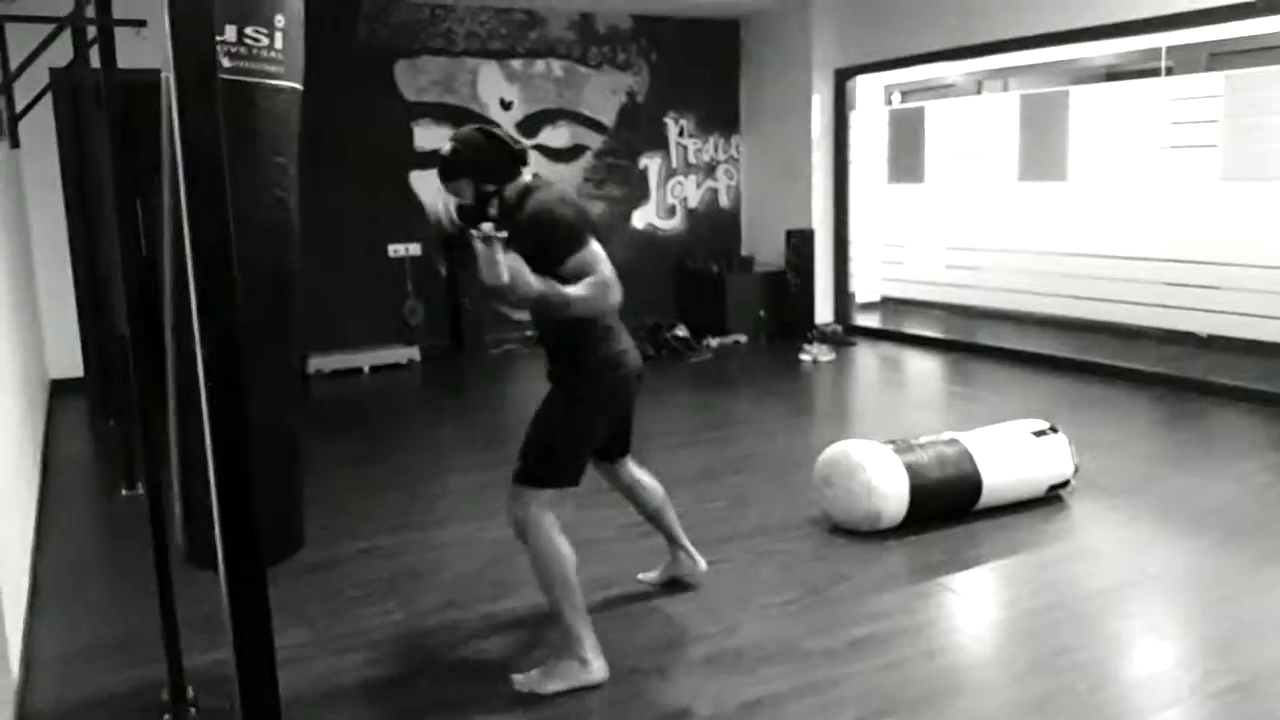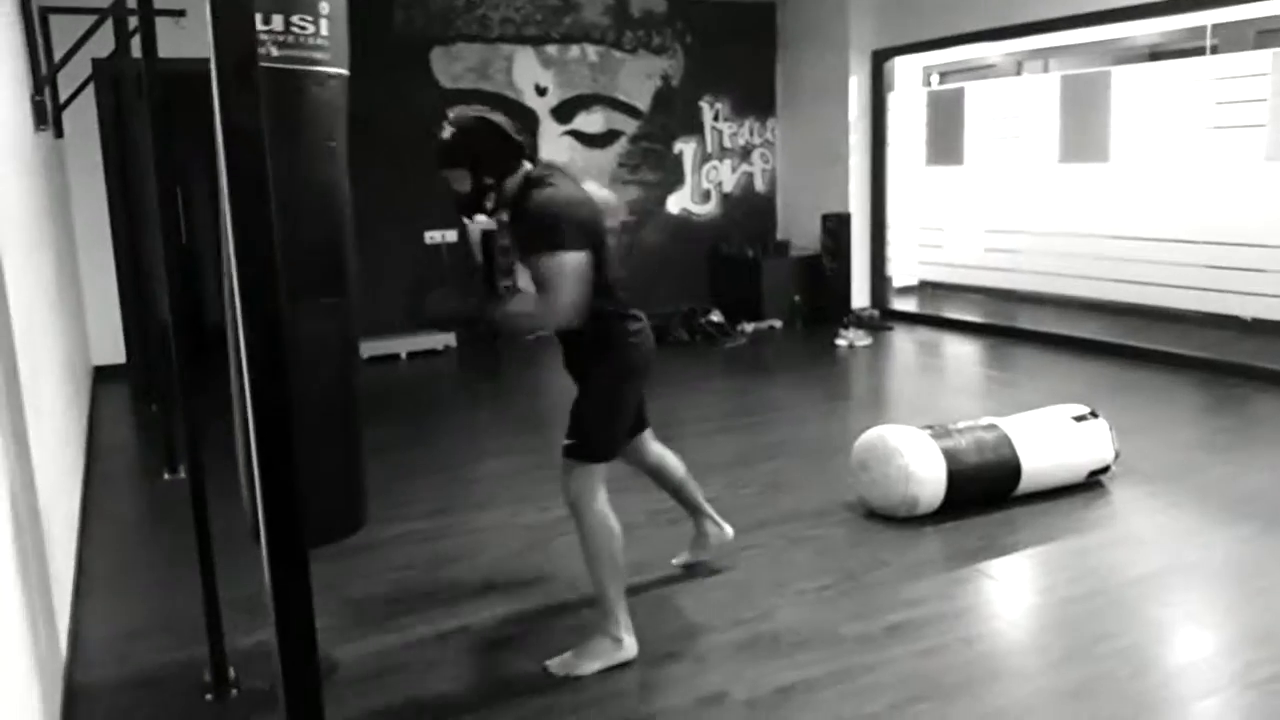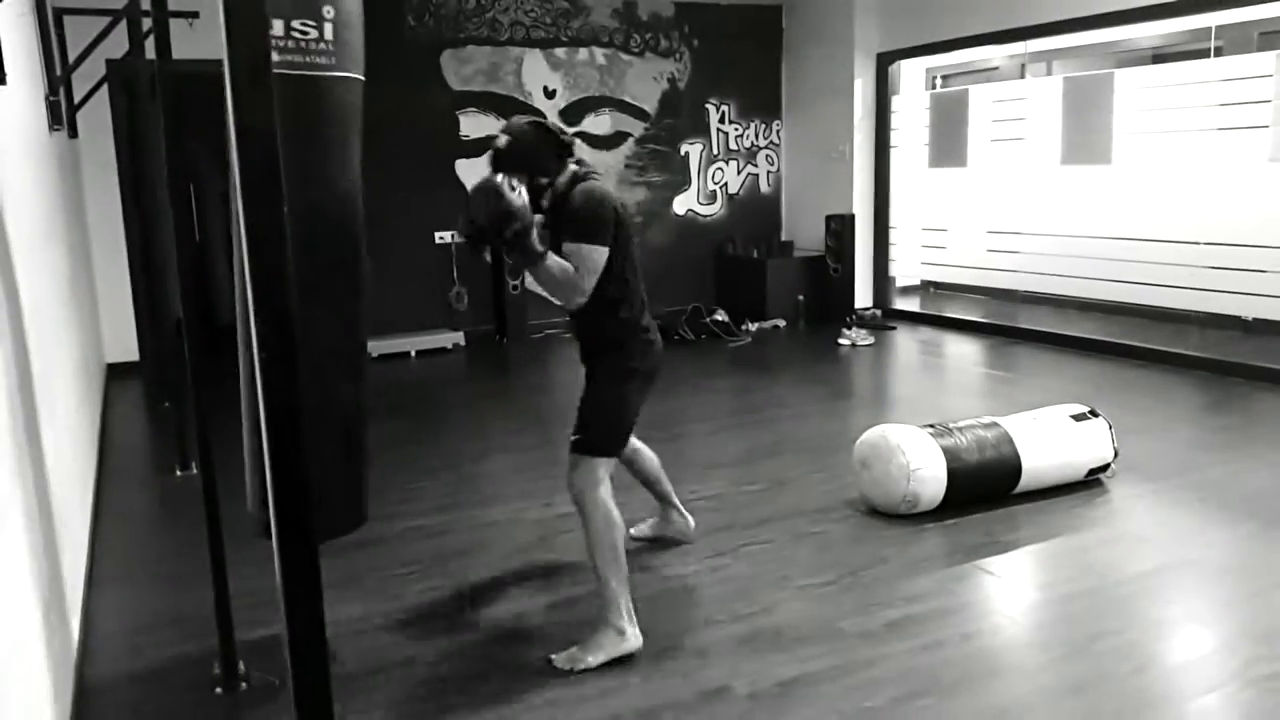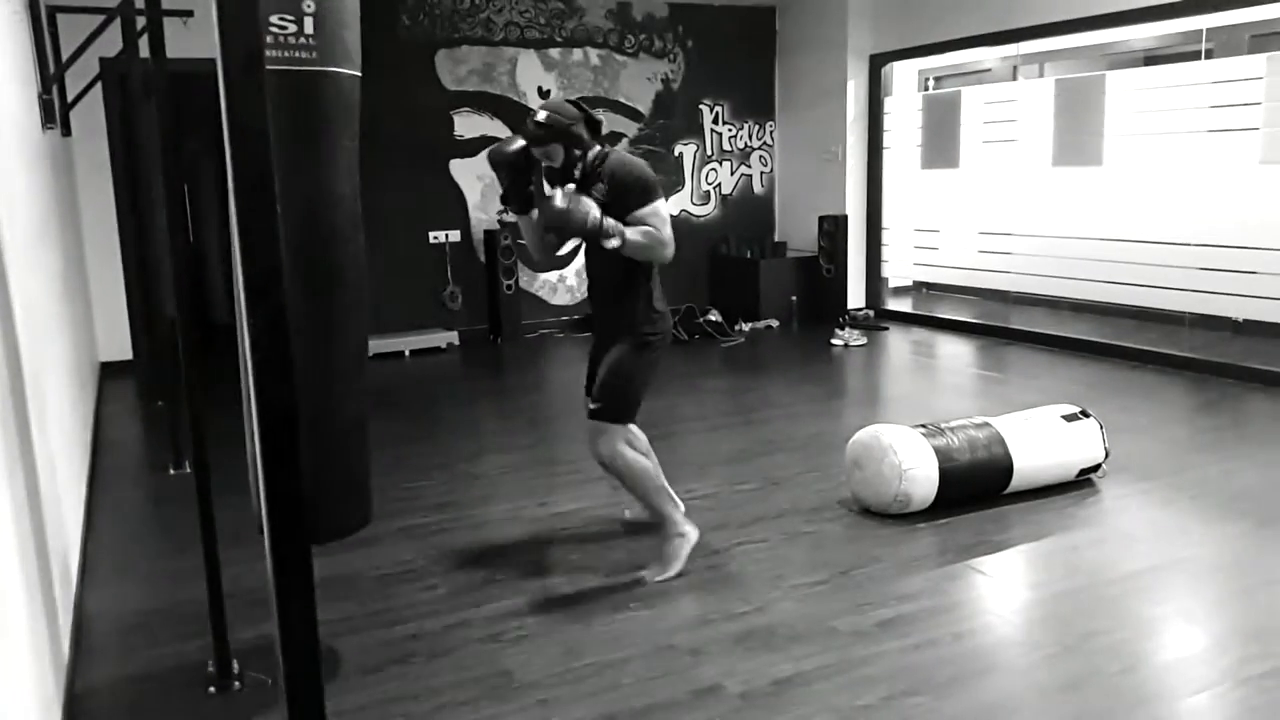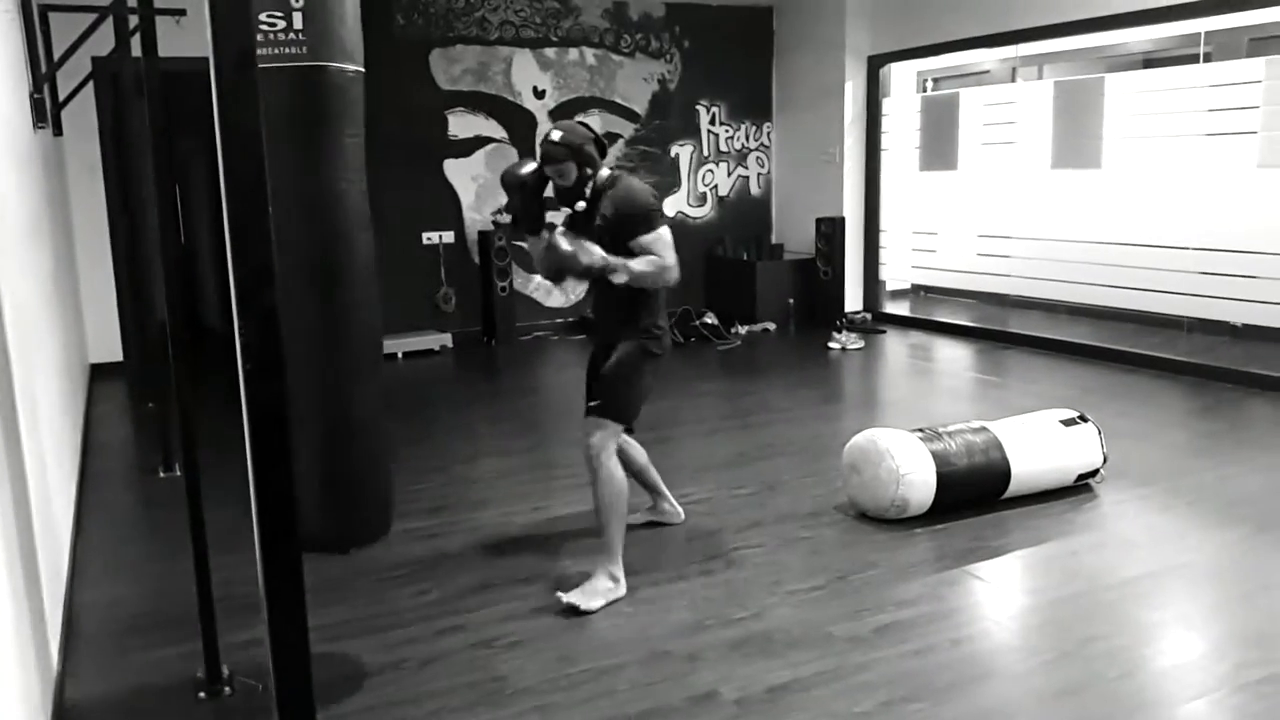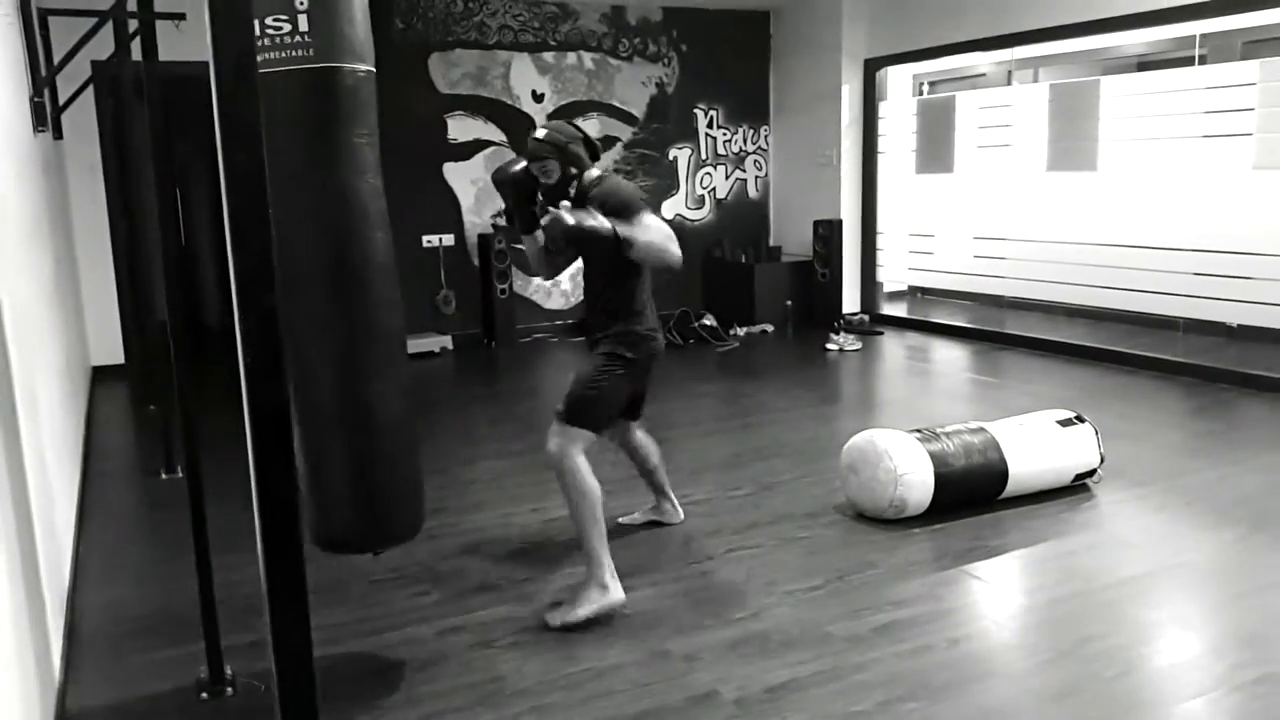
dt=0.3s
person 1, frame 1
left shoulder: (534, 215)
right shoulder: (548, 204)
left elbow: (606, 295)
right elbow: (506, 283)
left wrist: (529, 289)
right wrist: (483, 241)
left hip: (587, 374)
right hip: (615, 364)
left knee: (530, 511)
right knee: (619, 469)
left ankle: (582, 655)
right ankle: (684, 557)
person 1, frame 2
left shoulder: (551, 208)
right shoulder: (537, 184)
left elbow: (559, 311)
left wrist: (490, 313)
left hip: (609, 350)
right hip: (615, 341)
left knee: (581, 486)
right knee: (637, 446)
left ankle: (616, 635)
right ankle: (709, 527)
person 1, frame 3
left shoulder: (592, 201)
right shoulder: (564, 198)
left elbow: (570, 292)
right elbow: (547, 277)
left wrist: (529, 236)
right wrist: (521, 240)
left hip: (624, 351)
right hip: (611, 347)
left knee: (586, 479)
right knee: (617, 442)
left ankle: (618, 627)
right ankle: (675, 514)
person 1, frame 4
left shoulder: (628, 173)
right shoulder: (576, 181)
left elbow: (663, 247)
right elbow: (543, 252)
left wrist: (599, 226)
right wrist: (521, 201)
left hip: (637, 325)
right hip: (611, 320)
left knee: (606, 444)
right knee: (616, 424)
left ankle: (677, 530)
right ankle: (667, 501)
person 1, frame 5
left shoulder: (632, 197)
right shoulder: (583, 207)
left elbow: (667, 272)
right elbow: (550, 267)
left wrist: (607, 265)
left hip: (638, 335)
right hip: (607, 335)
left knee: (598, 441)
right knee: (613, 436)
left ankle: (611, 573)
right ankle: (665, 504)
person 1, frame 6
left shoulder: (615, 194)
right shoulder: (578, 203)
left elbow: (668, 253)
right elbow: (546, 266)
left wrist: (607, 229)
right wrist: (525, 217)
left hip: (625, 341)
right hip: (618, 338)
left knee: (563, 447)
right knee: (623, 428)
left ankle: (602, 583)
right ankle: (665, 504)
